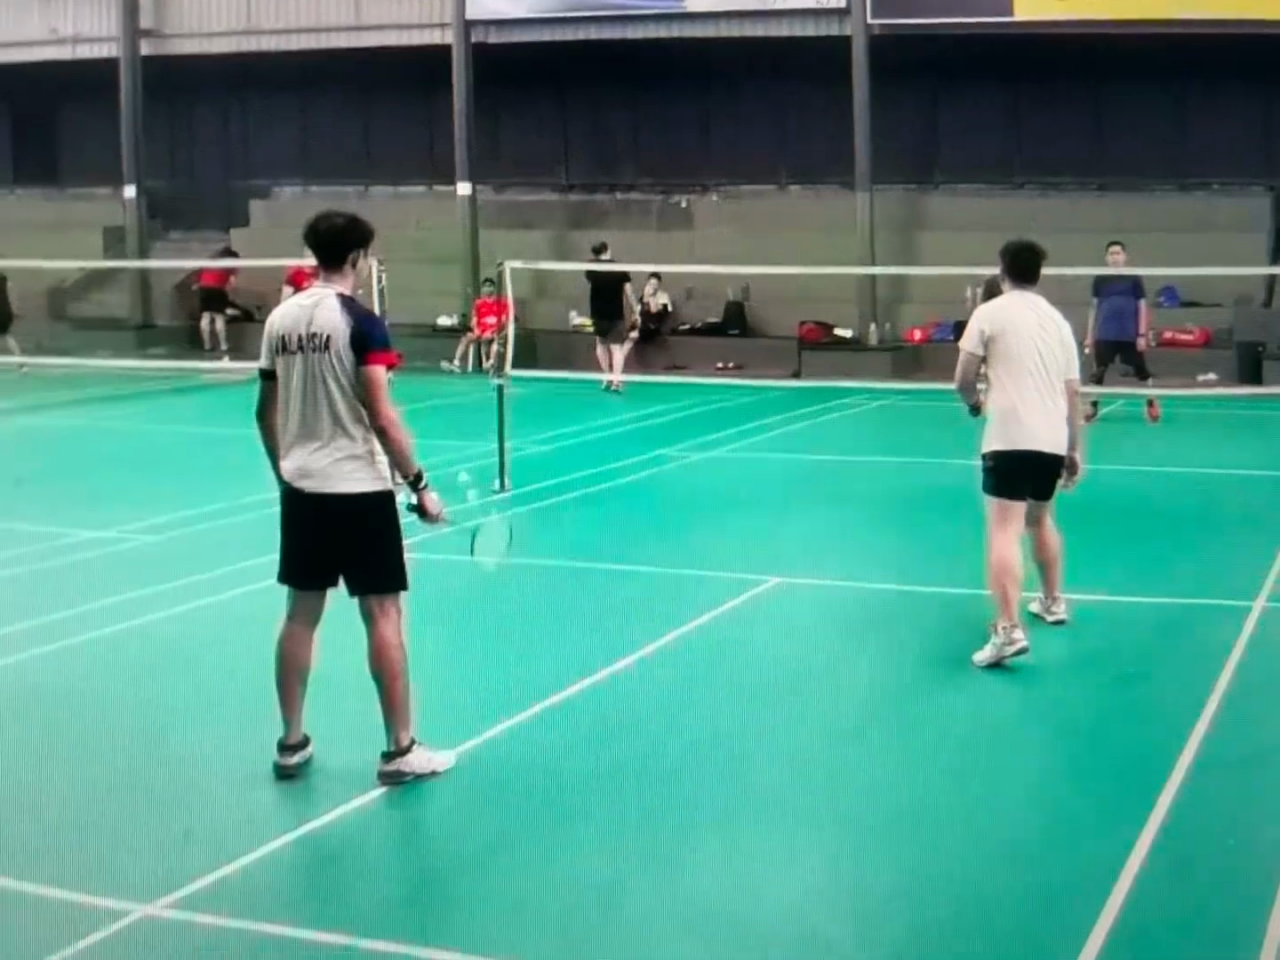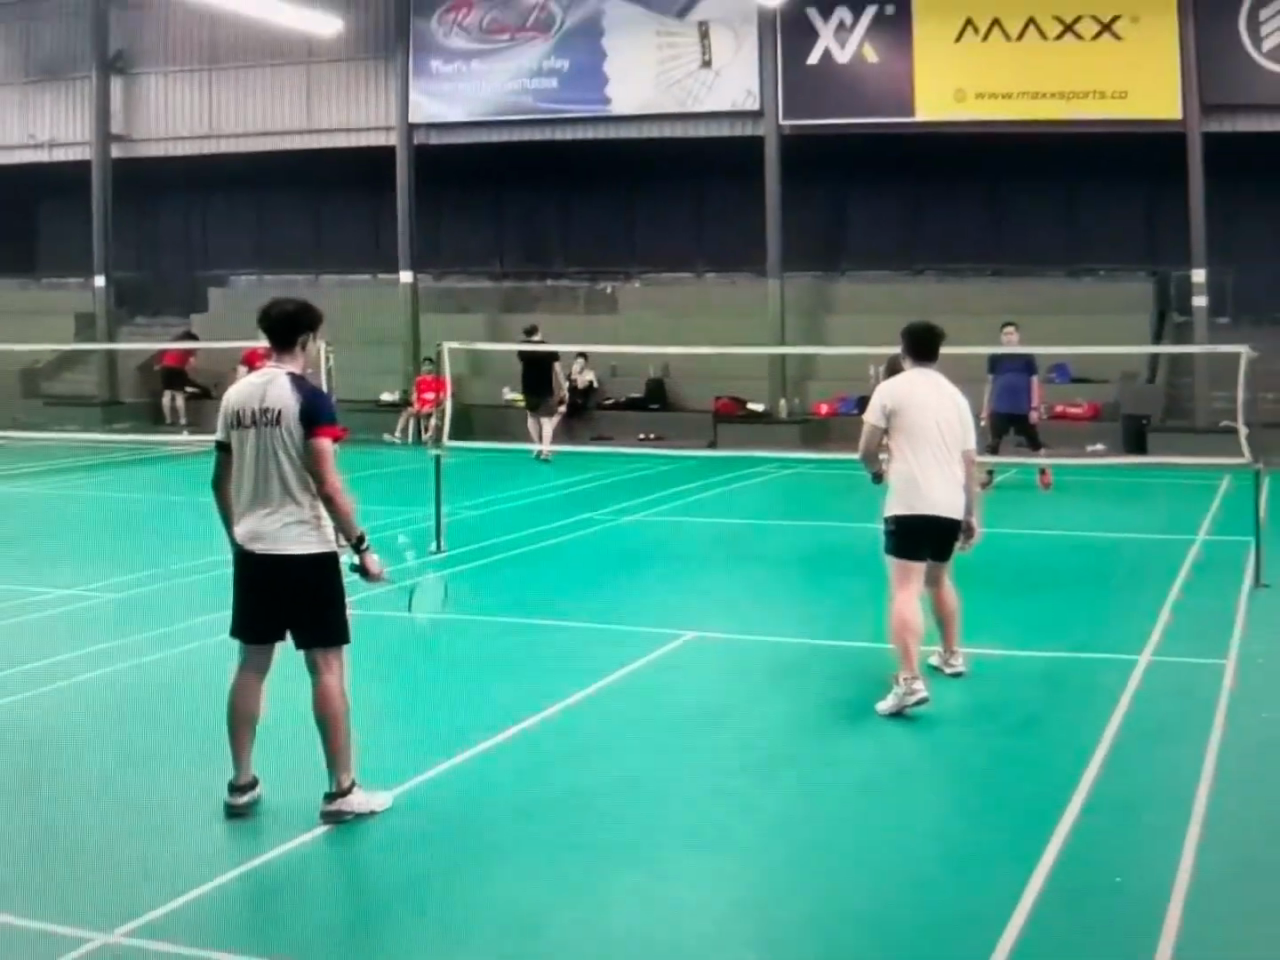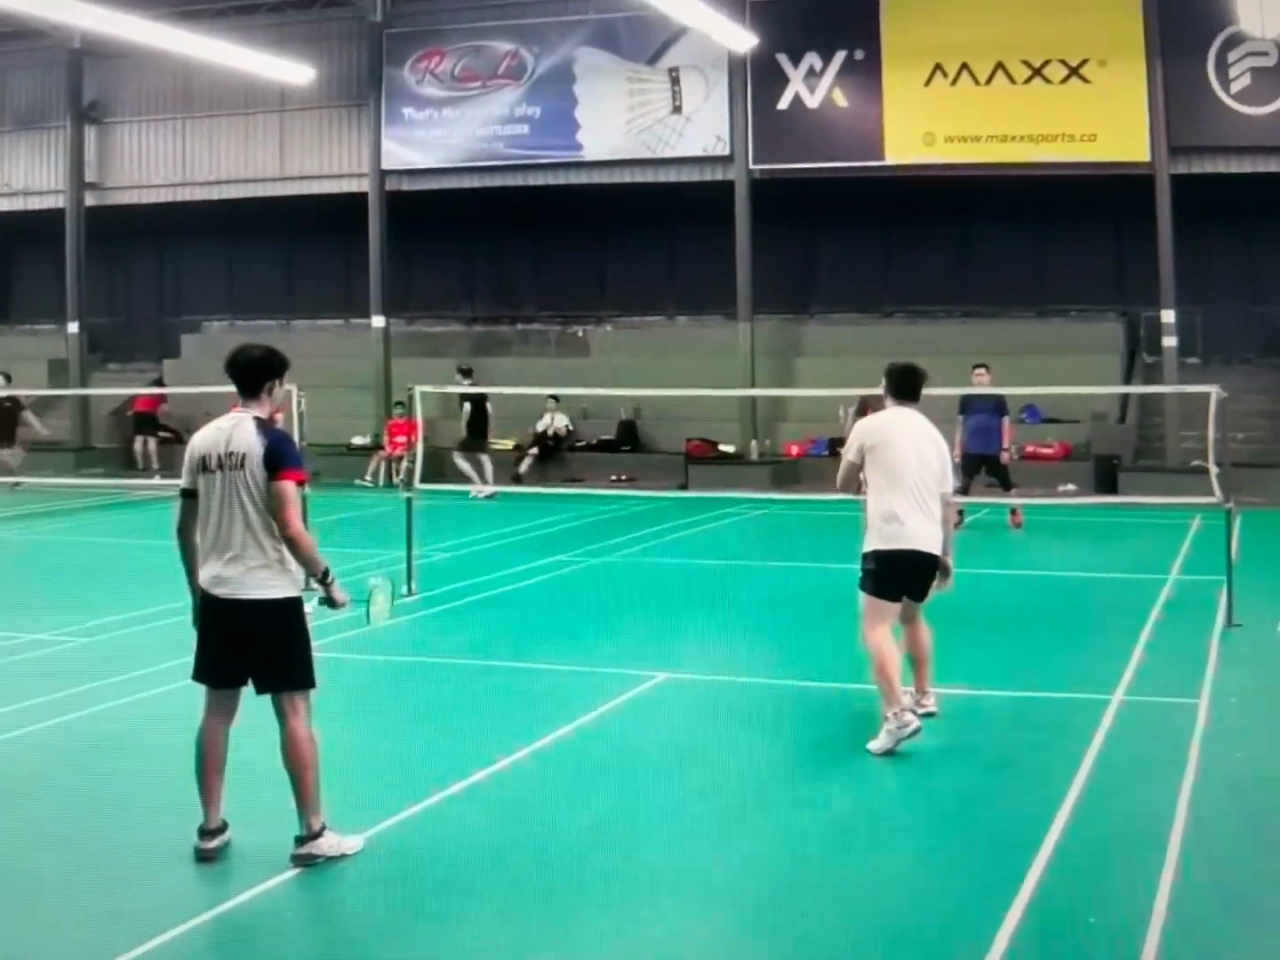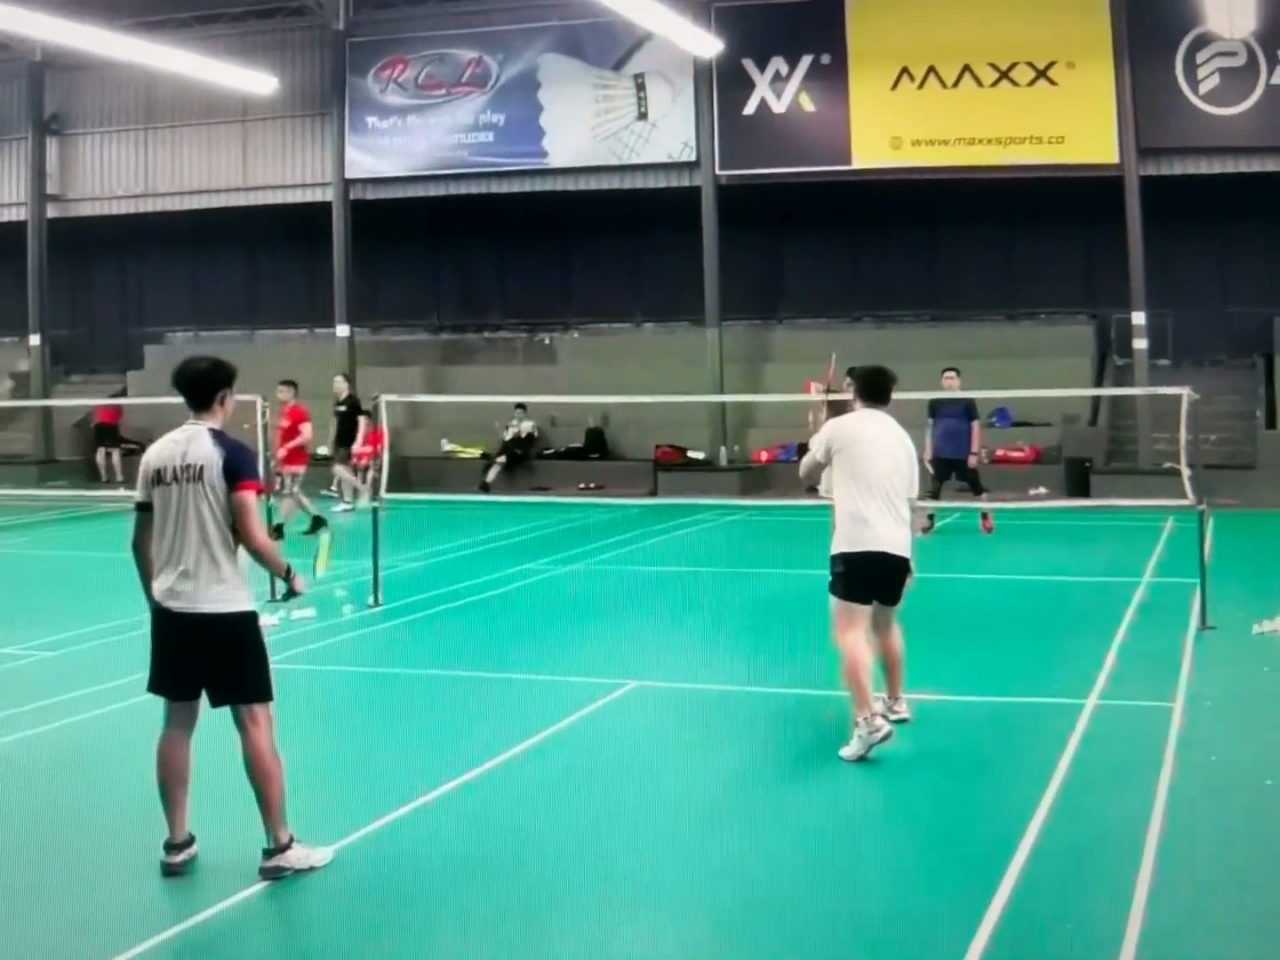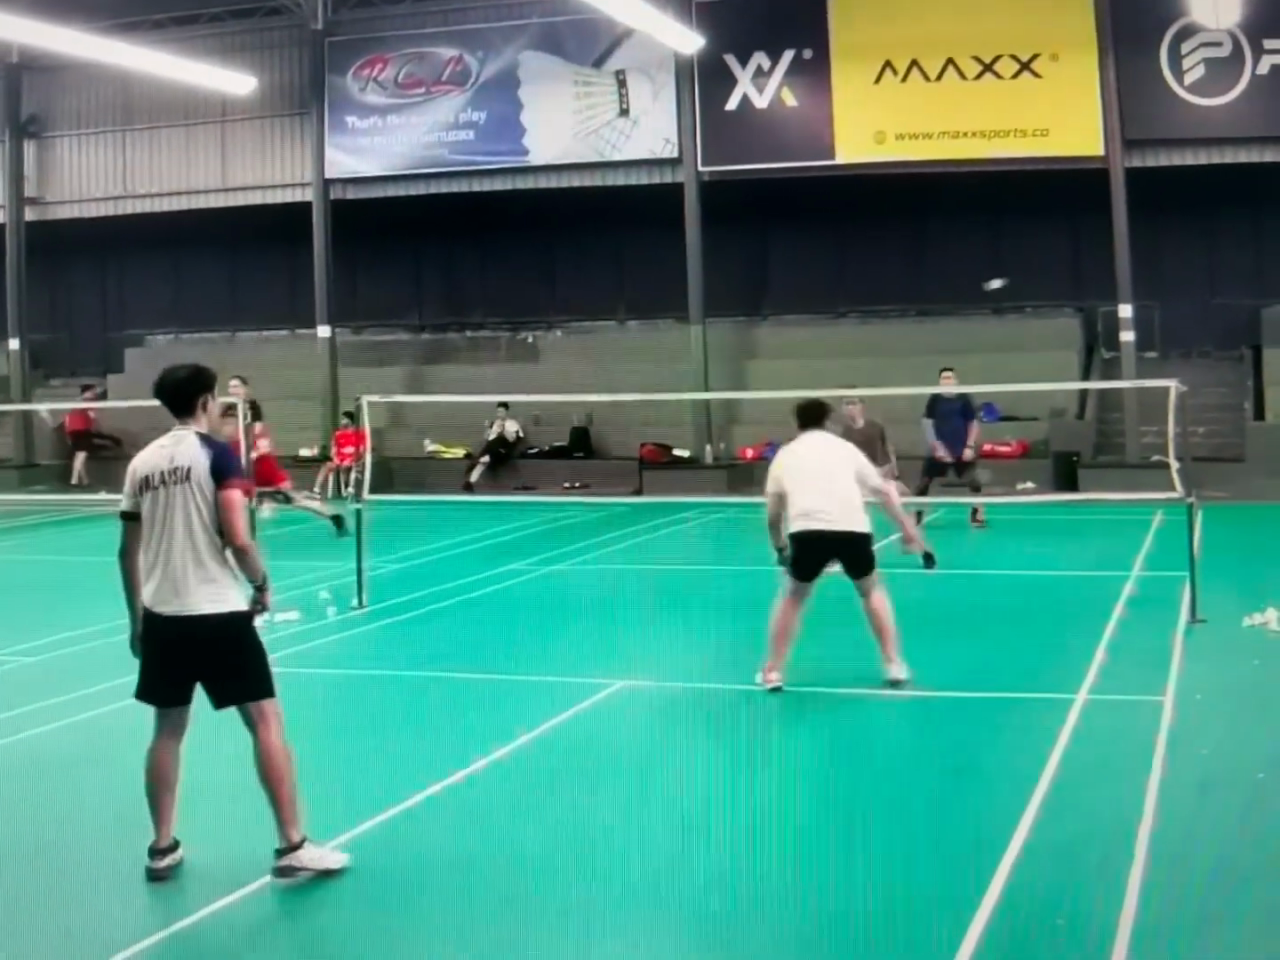
dt=1s
person 1, frame 1
left shoulder: (280, 318)
right shoulder: (360, 321)
left elbow: (266, 413)
right elbow: (382, 418)
right wrist: (420, 485)
left hip: (302, 487)
right hip: (358, 489)
left knee: (300, 613)
right knee: (383, 616)
left ankle: (291, 743)
right ankle: (400, 751)
person 1, frame 2
left shoulder: (235, 395)
right shoulder: (308, 398)
left elbow: (221, 482)
right elbow: (328, 487)
right wrist: (362, 548)
left hip: (253, 550)
right hip: (305, 551)
left knee: (251, 665)
right knee: (327, 666)
left ankle: (241, 784)
right ankle: (342, 791)
person 1, frame 3
left shoulder: (201, 441)
right shoulder: (274, 442)
left elbow: (185, 530)
right elbow: (291, 530)
left wrist: (198, 592)
right wrist: (328, 581)
left hip: (218, 595)
right hip: (270, 596)
left knee: (218, 711)
right knee: (294, 712)
left ankle: (211, 829)
right ankle: (313, 834)
person 1, frame 4
left shoulder: (154, 454)
right shoulder: (231, 453)
left elbow: (140, 543)
right elbow: (253, 538)
right wrist: (288, 575)
left hip: (171, 609)
right hip: (225, 610)
left knee: (177, 724)
right knee: (255, 723)
left ankle: (177, 843)
right ankle: (280, 847)
person 1, frame 5
left shoulder: (141, 462)
right shoulder: (217, 455)
left elbow: (127, 553)
right elbow: (239, 540)
left wrist: (136, 619)
right wrist: (261, 586)
left hip: (162, 614)
right hip: (217, 611)
left knee: (168, 729)
right knee: (266, 720)
left ankle: (163, 848)
right ankle: (294, 846)
person 2, frame 1
left shoulder: (989, 312)
right shoulder: (1057, 319)
left elbow: (962, 380)
right elbow: (1073, 392)
left wrist: (975, 402)
right wrist: (1074, 449)
left hip: (1009, 440)
right hip: (1052, 441)
left knee: (1004, 531)
right knee: (1040, 519)
left ankle: (1009, 630)
right ankle: (1053, 602)
person 2, frame 2
left shoulder: (892, 388)
right shoulder: (955, 395)
left elbow: (866, 451)
right elbow: (969, 461)
left wrist: (878, 471)
right wrist: (970, 514)
left hip: (910, 505)
right hip: (950, 506)
left knee: (905, 590)
right knee: (938, 577)
left ankle: (909, 681)
right ankle: (951, 655)
person 2, frame 3
left shoulder: (869, 426)
right shoulder: (934, 435)
left elbow: (844, 484)
right elbow: (946, 501)
right wrist: (946, 554)
left hip: (888, 543)
right hip: (927, 545)
left knee: (877, 627)
right knee: (912, 616)
left ankle: (898, 716)
right ankle: (923, 696)
person 2, frame 4
left shoulder: (838, 427)
right shoulder: (902, 437)
left elbow: (806, 474)
left wrist: (819, 446)
right wrist: (908, 558)
left hip: (857, 546)
right hip: (896, 548)
left knee: (849, 633)
right knee: (885, 624)
left ankle: (869, 721)
right ankle: (895, 702)
person 2, frame 5
left shoulder: (784, 455)
right shoulder: (846, 449)
left elbow: (773, 512)
right elbow: (883, 490)
left wrist: (780, 547)
right wrist: (908, 529)
left hip: (806, 532)
right hip: (852, 530)
left knee: (791, 598)
right knee: (870, 590)
left ankle: (773, 672)
right ankle: (893, 663)
